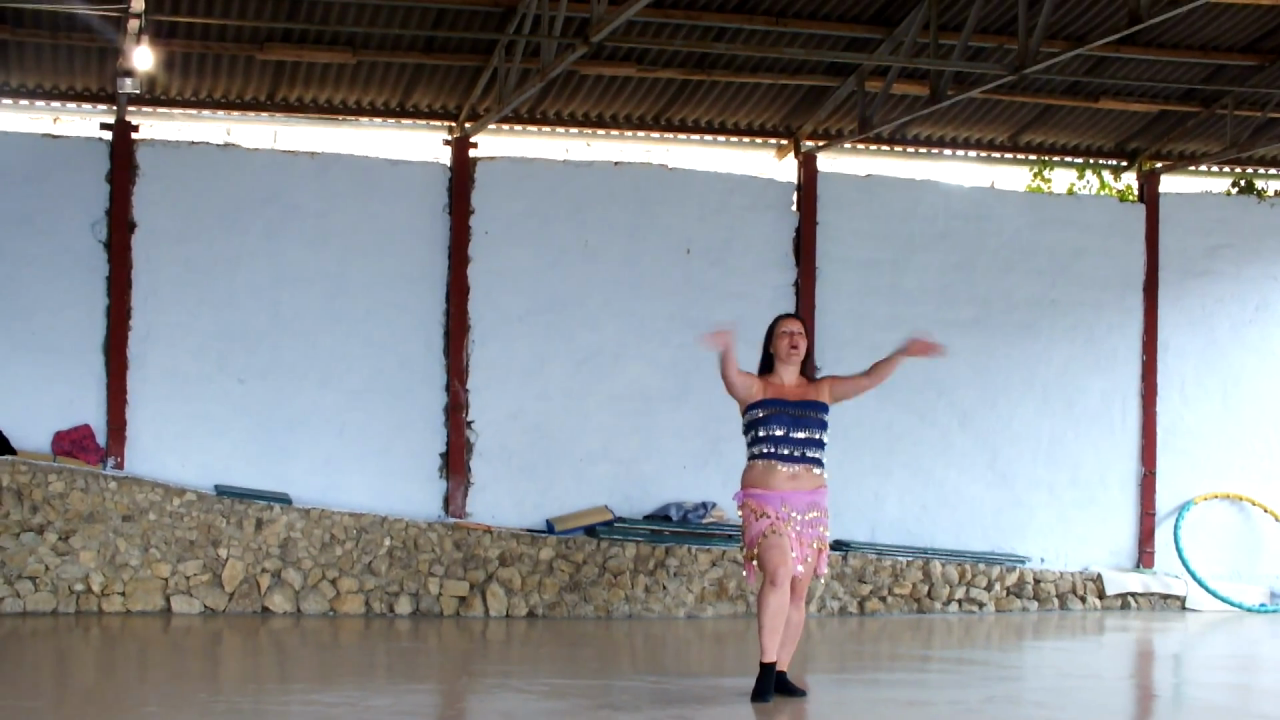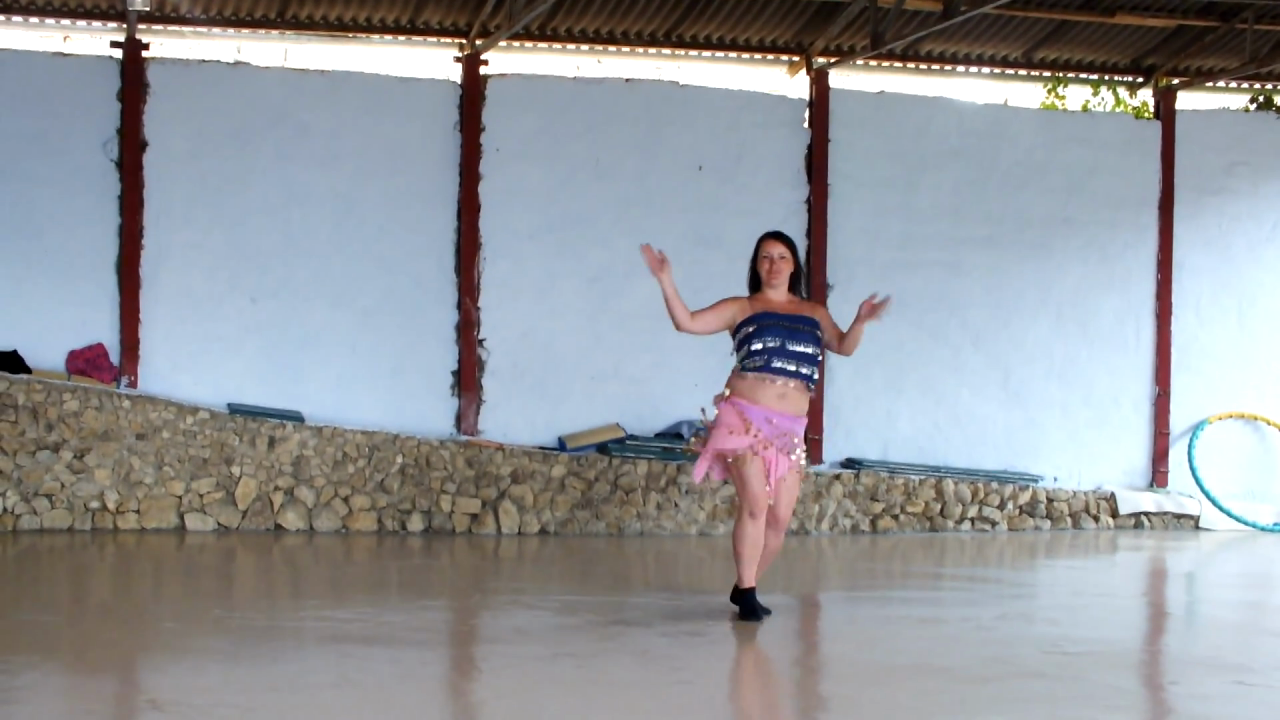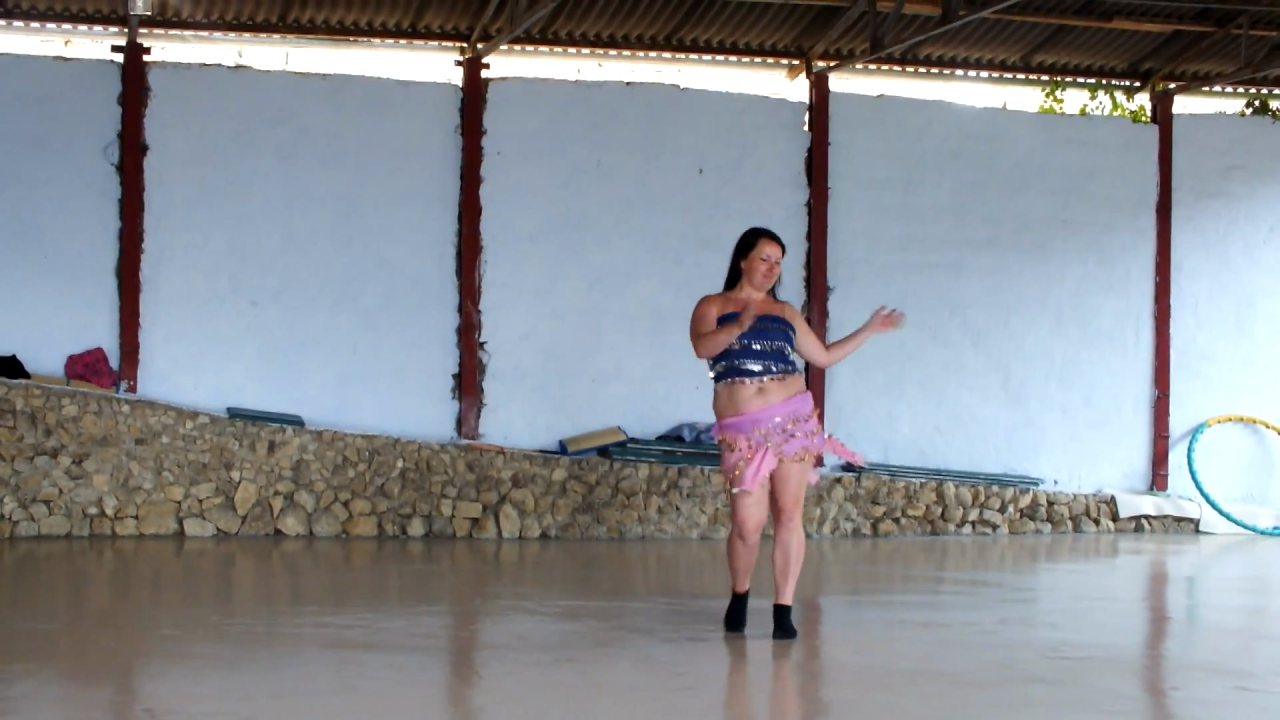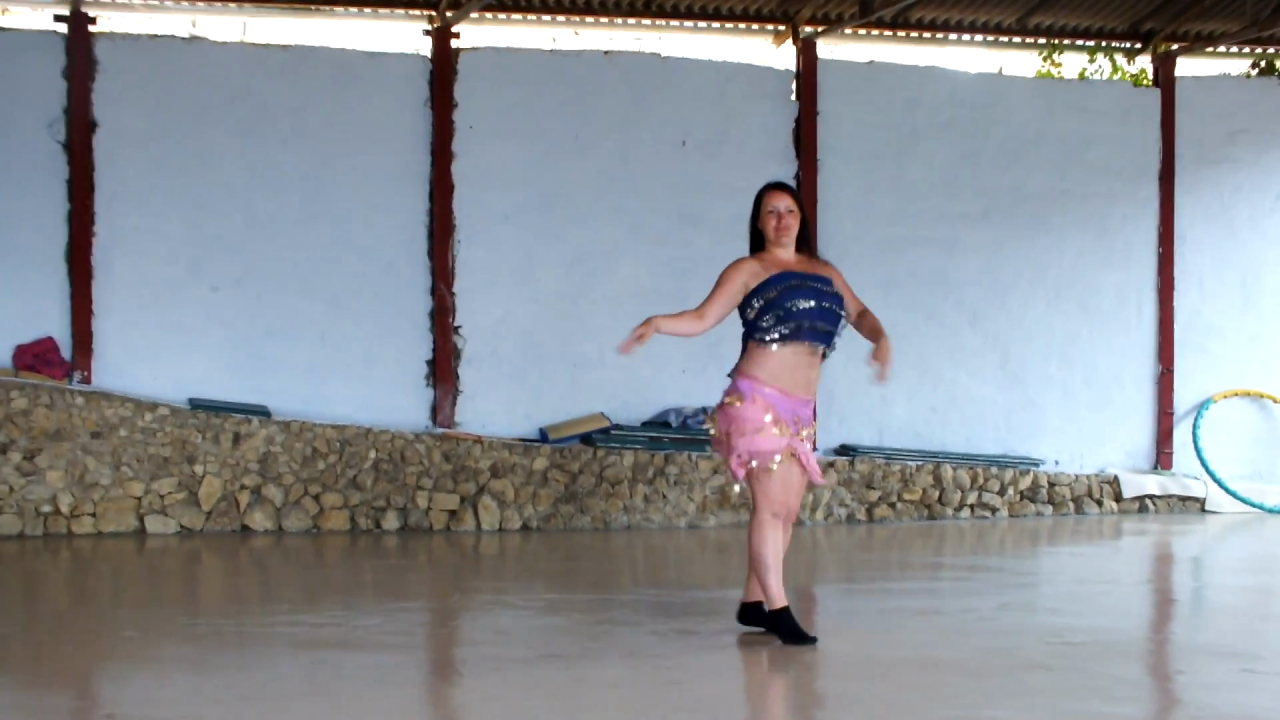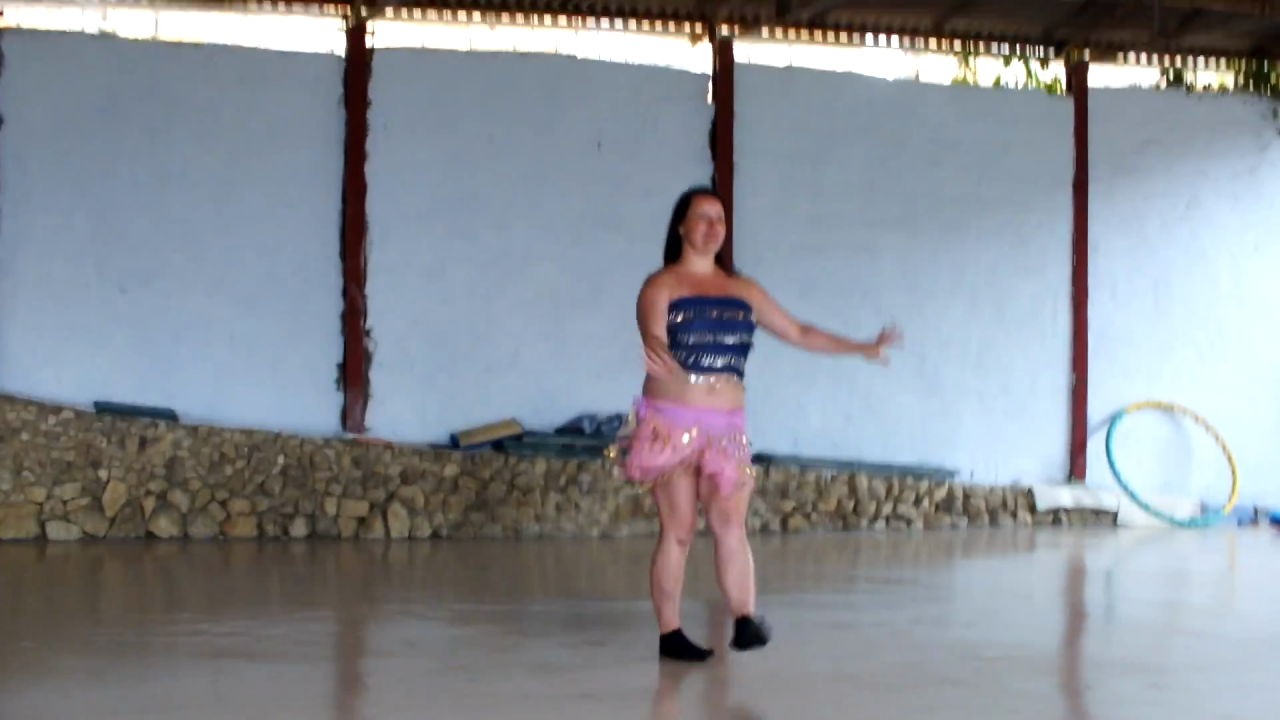
dt=1s
person 1, frame 1
left shoulder: (821, 389)
right shoulder: (753, 387)
left elbow: (867, 379)
right elbow: (731, 377)
left wrist: (902, 353)
right wrist: (726, 350)
left hip: (811, 502)
right hip: (765, 500)
left knee: (797, 593)
right knee: (778, 577)
left ankle: (780, 672)
right ankle: (766, 670)
person 1, frame 2
left shoulder: (813, 312)
right shoulder: (741, 308)
left elbow: (844, 346)
right elbow: (686, 322)
left wrist: (861, 320)
right wrist: (665, 279)
left hip: (788, 427)
right hip: (743, 416)
left knee: (780, 517)
right knee: (755, 505)
left ankle: (744, 587)
right ankle: (747, 594)
person 1, frame 3
left shoulder: (785, 312)
right shoulder: (712, 307)
left elbow: (823, 357)
right elbow: (702, 346)
left wrist: (868, 330)
right wrist: (738, 327)
left hip: (792, 419)
right hip: (742, 431)
left knee: (789, 515)
right knee: (747, 526)
left ankle: (783, 609)
right ankle: (739, 595)
person 1, frame 4
left shoulder: (825, 271)
right shoulder: (749, 269)
left elbow: (859, 314)
right elbow: (700, 320)
left wrist: (880, 340)
right wrist: (653, 324)
left hip: (797, 408)
right hip: (759, 400)
left knee: (786, 513)
right knee: (771, 508)
left ankle: (753, 604)
right ankle: (777, 610)
person 1, frame 5
left shoulder: (743, 289)
right shoulder: (661, 285)
left elbow: (798, 332)
right elbow: (654, 342)
left wrist: (862, 348)
right wrist: (659, 365)
left hip: (725, 426)
right hip: (669, 423)
left knee: (729, 524)
right knee: (678, 531)
left ankle: (744, 619)
right ankle: (669, 634)
